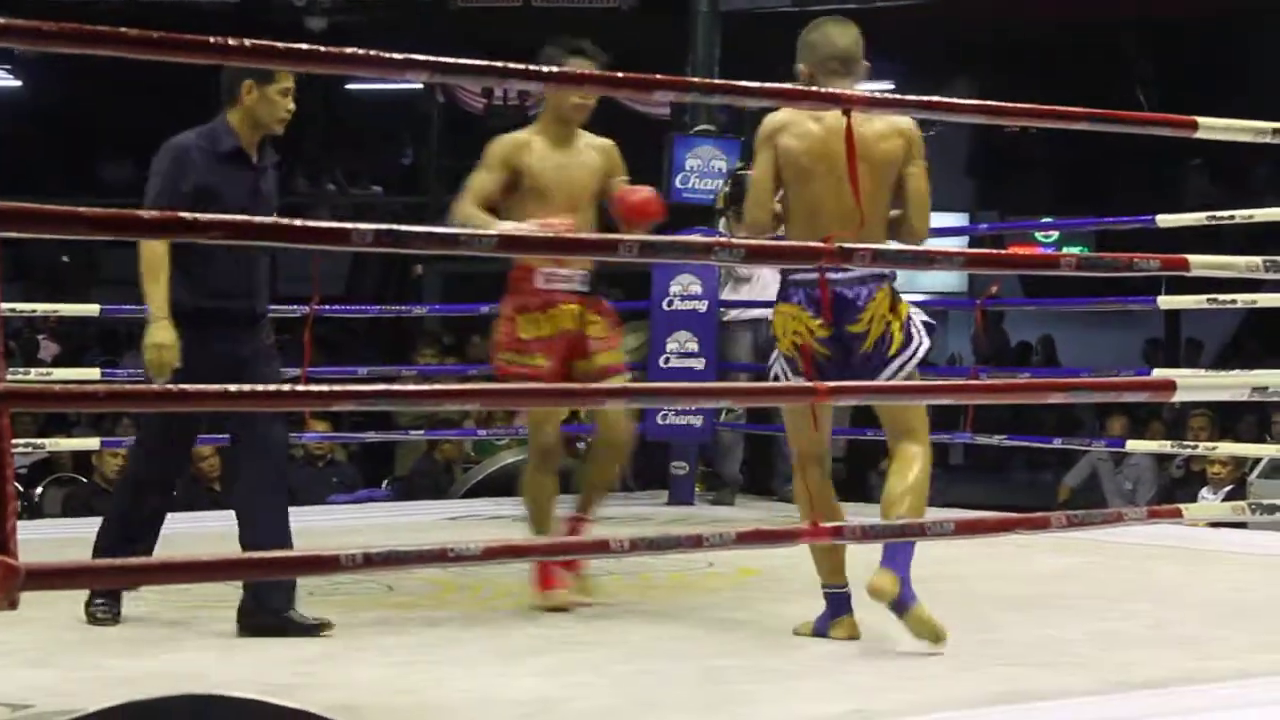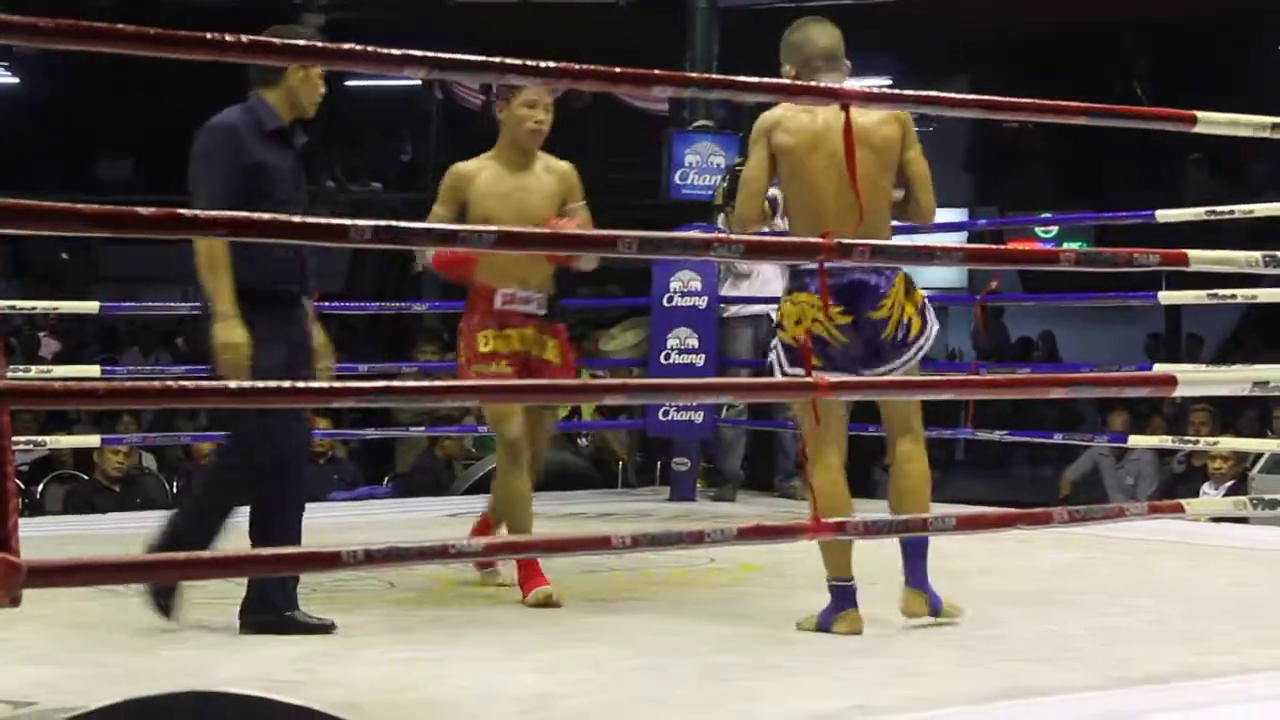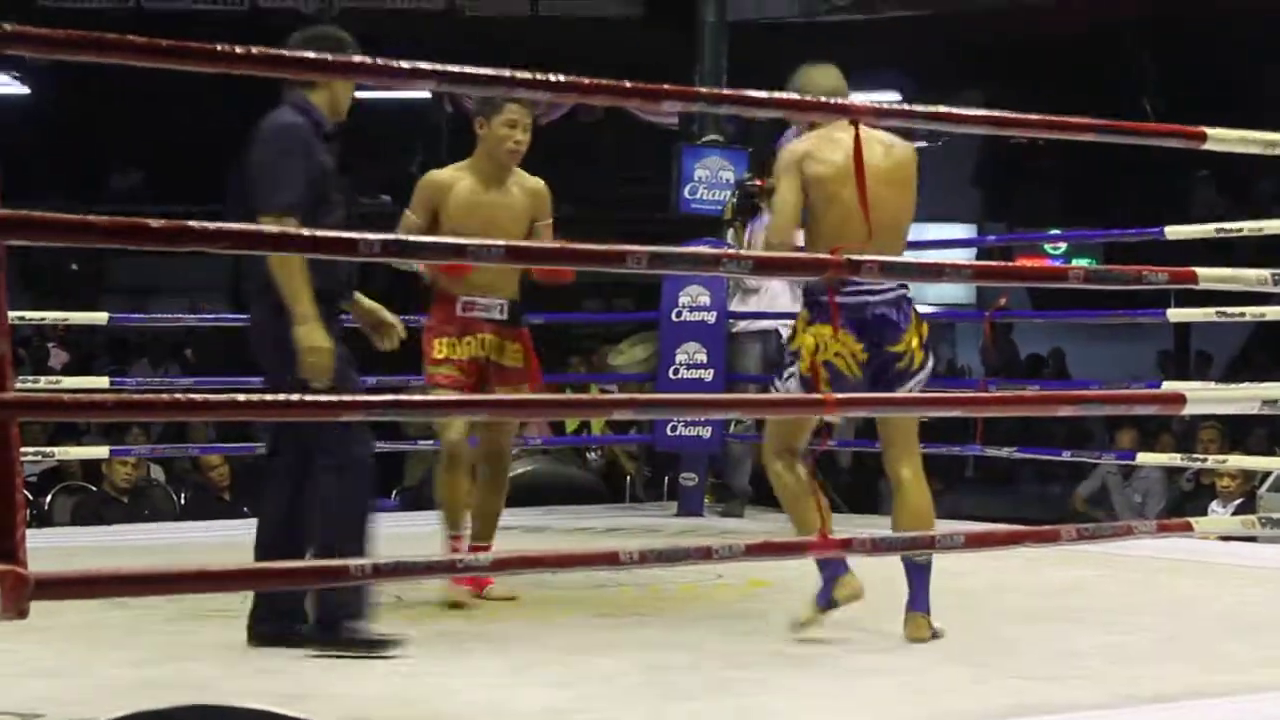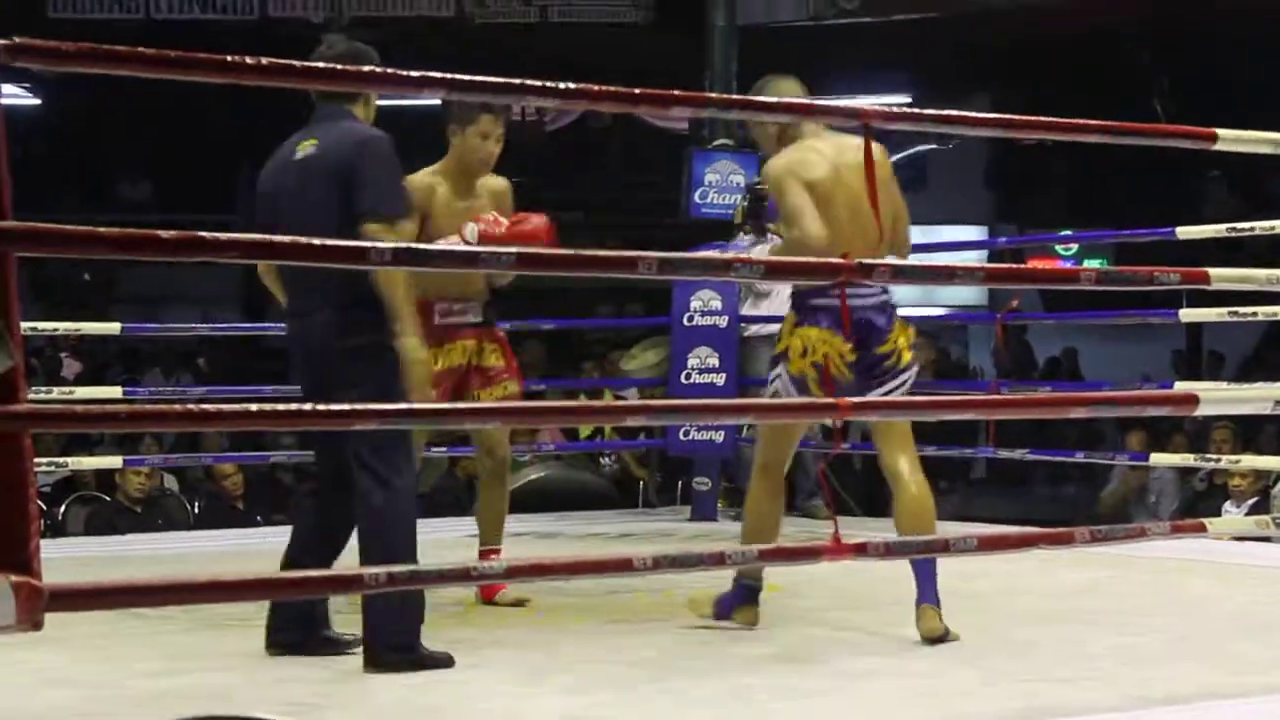
dt=0.2s
person 1, frame 1
left shoulder: (265, 169)
right shoulder: (185, 154)
right elbow: (154, 236)
right wrist: (159, 319)
left hip: (249, 336)
right hip: (190, 335)
left knee: (266, 455)
right knee: (158, 462)
left ankle: (269, 603)
right ankle: (108, 582)
person 1, frame 2
left shoulder: (289, 144)
right shoulder: (229, 132)
right elbow: (207, 226)
left wrist: (310, 324)
right wrist: (226, 318)
left hip: (287, 319)
right hip: (248, 320)
left knee: (289, 454)
right knee: (255, 445)
left ankle: (272, 601)
right ankle: (173, 554)
person 1, frame 3
left shoulder: (303, 135)
right shoulder: (289, 131)
right elbow: (277, 229)
left wrist: (361, 305)
right wrist: (306, 321)
left hip: (309, 321)
right hip: (295, 325)
left knee: (298, 460)
right knee: (346, 453)
left ankle: (277, 611)
right ankle: (336, 612)
person 1, frame 4
left shoulder: (281, 161)
right shoulder: (367, 144)
left elbow: (268, 262)
right elbow: (380, 240)
right wrist: (406, 332)
left hip: (310, 332)
right hip: (354, 337)
left knee: (333, 475)
right knee: (384, 477)
left ankle: (295, 621)
right ankle: (391, 637)
person 2, frame 1
left shoulder: (780, 127)
right shoulder: (899, 130)
left elbow: (755, 225)
right elbow: (916, 231)
left hip: (802, 300)
right hip: (870, 301)
left knee: (811, 458)
right knee: (912, 442)
left ankle: (837, 609)
right ankle: (894, 574)
person 2, frame 2
left shoulder: (773, 124)
right shoulder: (893, 118)
left elbow: (745, 222)
right elbow: (924, 211)
left hip: (814, 293)
right hip: (882, 288)
left knee: (825, 453)
right knee: (904, 435)
left ankle: (842, 604)
right ankle: (916, 585)
person 2, frame 3
left shoulder: (798, 154)
right shoulder: (903, 152)
left elbow: (778, 244)
left wrist: (795, 245)
left hip: (832, 321)
right hip: (893, 313)
left knee: (780, 451)
right knee: (904, 463)
left ankle: (835, 574)
right ankle: (919, 609)
person 2, frame 4
left shoulder: (785, 165)
right shoulder: (873, 153)
left elbow: (812, 242)
right elbow: (899, 243)
left wrist: (768, 258)
left hip: (820, 322)
right hip: (879, 317)
left knee: (769, 463)
right knee: (901, 461)
left ankle: (744, 596)
right ankle: (928, 605)
person 3, frame 1
left shoulder: (603, 152)
right shoulder: (511, 147)
left elbow: (627, 230)
right elbow: (462, 214)
left wrist: (639, 216)
right wrist: (515, 230)
left hip: (587, 303)
right hip: (532, 305)
left knee: (618, 434)
right knee: (546, 441)
left ankle: (573, 536)
right ankle: (546, 570)
person 3, frame 2
left shoulder: (563, 175)
right shoulder: (465, 176)
left elbow: (586, 262)
left wrist: (578, 249)
right wrist: (442, 257)
left hip: (544, 323)
right hip: (490, 322)
left knee: (533, 450)
right knee: (512, 441)
left ankle: (485, 529)
right ankle: (529, 571)
person 3, frame 3
left shoulder: (535, 192)
right shoulder: (438, 184)
left elbow: (548, 266)
left wrist: (554, 268)
right wrist: (427, 265)
left hip: (508, 328)
right hip: (453, 325)
left knee: (497, 454)
right knee: (454, 443)
right ankle: (455, 552)
person 3, frame 4
left shoulder: (499, 191)
right shoulder: (421, 188)
left wrist: (525, 251)
right wrist: (459, 242)
left hip: (483, 331)
right hip: (433, 331)
left knee: (497, 454)
left ankle: (490, 574)
person 4, frame 1
left shoulder: (785, 218)
right shoulder: (730, 222)
right elbow: (742, 269)
left wrist: (771, 217)
right hip: (741, 318)
left ankle: (786, 479)
right ankle: (727, 481)
person 4, frame 2
left shoulder: (784, 214)
right shoulder: (729, 218)
right elbow: (742, 265)
left wrist: (771, 216)
right hip: (741, 314)
left ankle: (789, 477)
right ankle: (728, 477)
person 4, frame 3
left shoulder: (794, 232)
right shoulder: (738, 234)
right elbow: (750, 279)
right wrist: (752, 232)
left hip: (790, 330)
right hip: (750, 330)
right ankle: (736, 493)
person 4, frame 4
right shoulder: (749, 239)
right elbow: (762, 283)
left wrist: (782, 231)
right wrist: (761, 237)
right hip: (762, 333)
left ankle: (809, 496)
